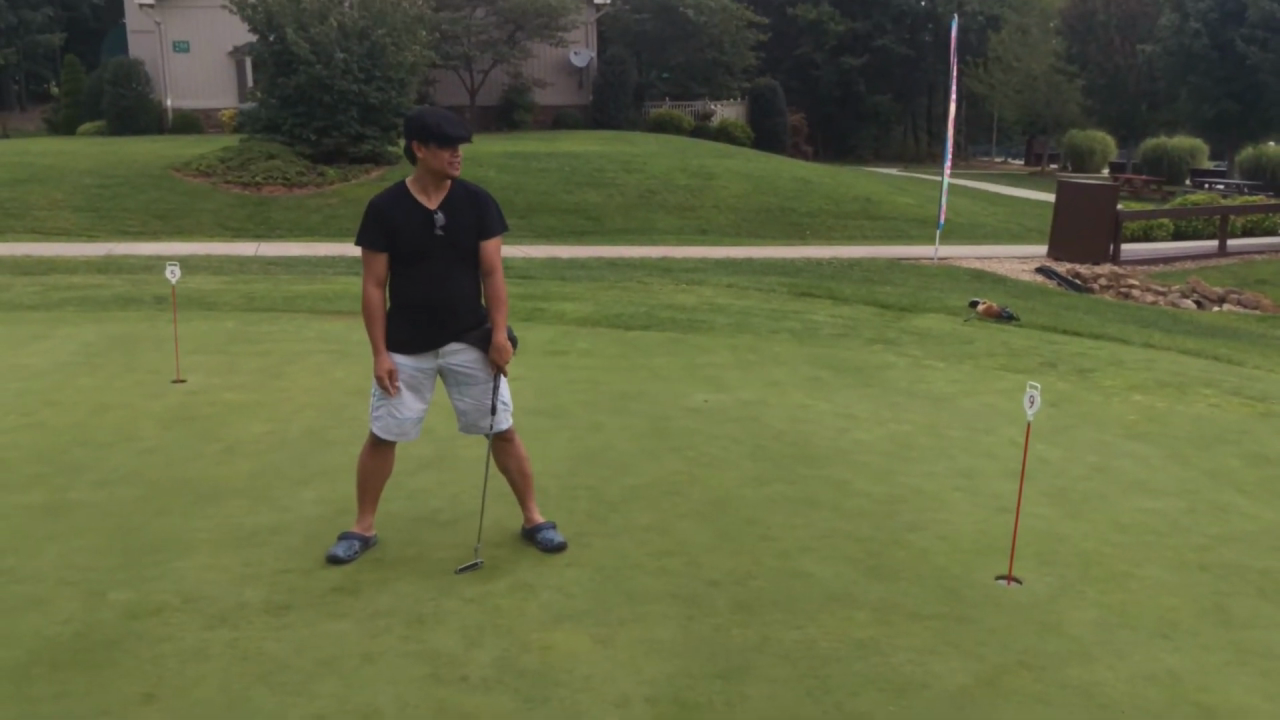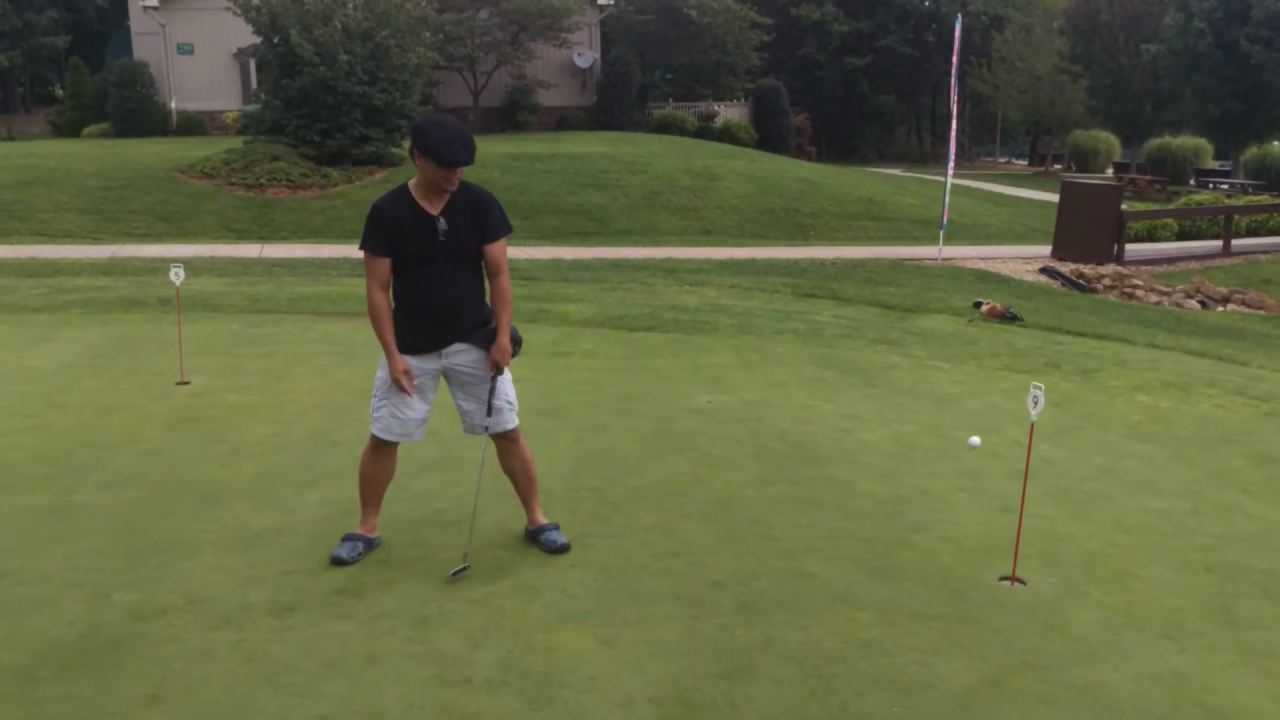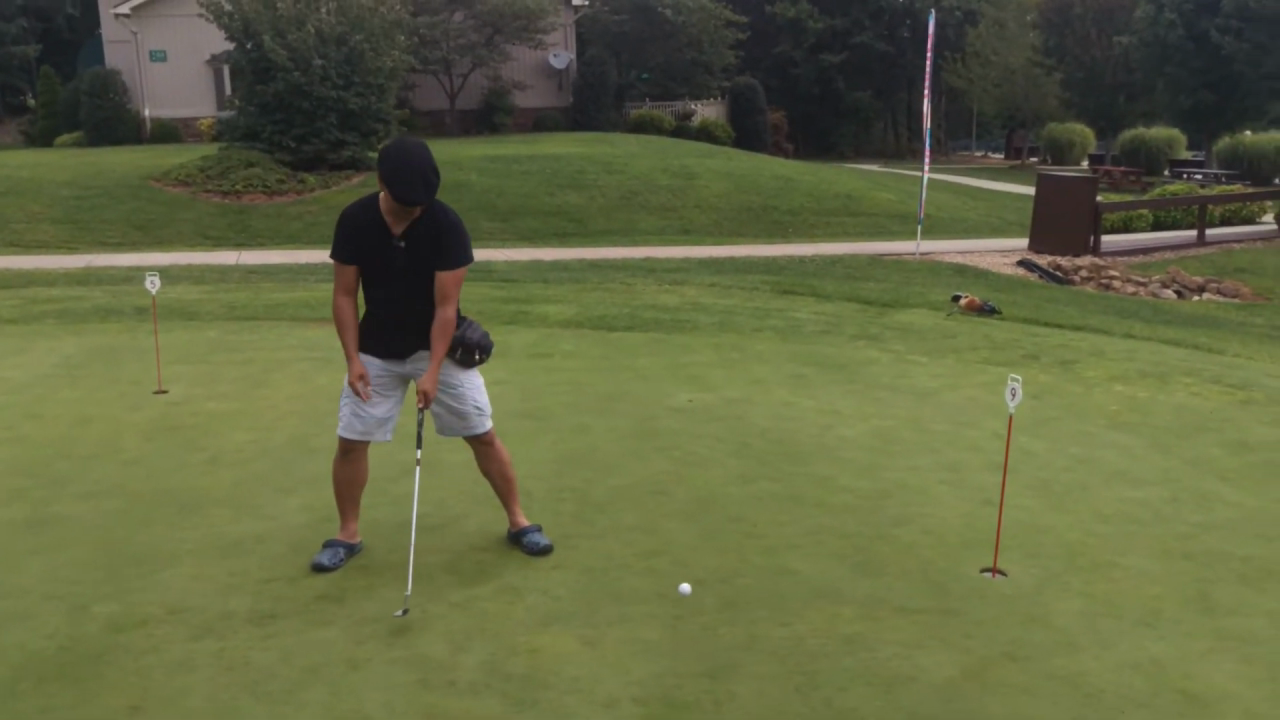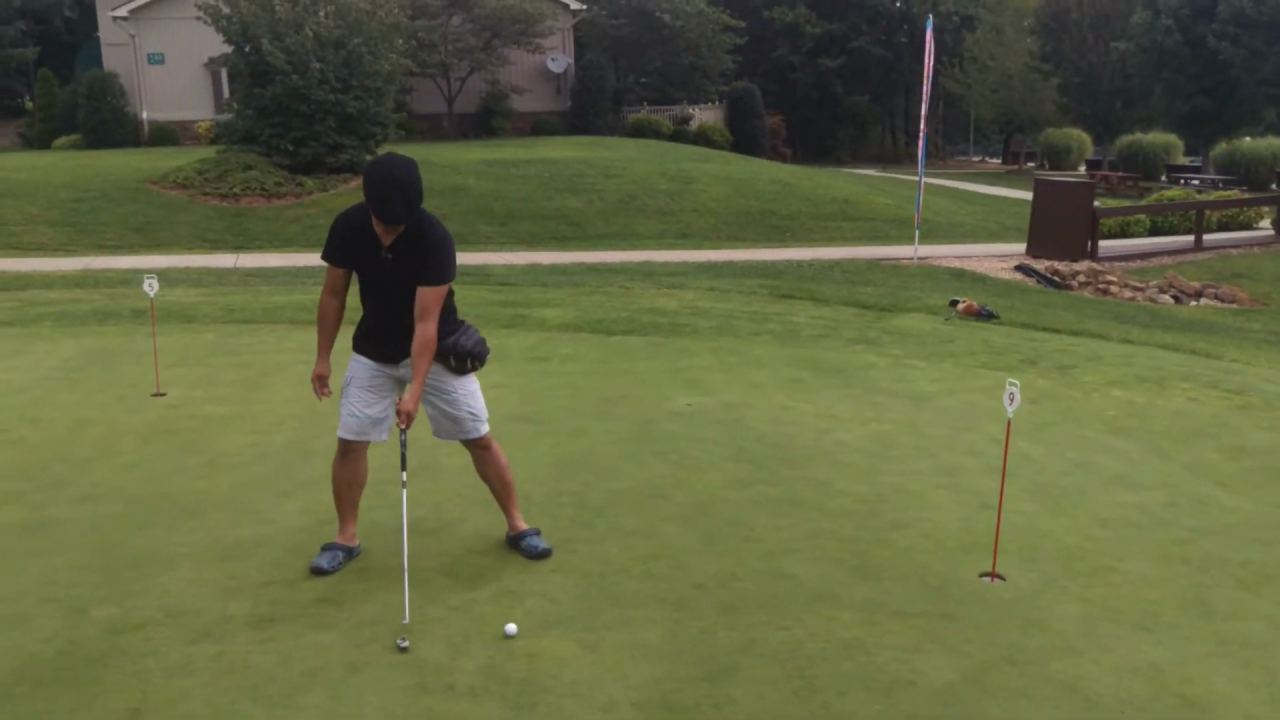
dt=0.4s
person 1, frame 1
left shoulder: (477, 202)
right shoulder: (384, 208)
left elbow: (492, 273)
right elbow: (374, 286)
left wrist: (499, 333)
right wrist: (379, 352)
left hip: (469, 341)
right hip: (406, 347)
left knee: (502, 430)
right knee: (382, 436)
left ankle: (533, 518)
right ankle: (363, 527)
person 1, frame 2
left shoulder: (481, 204)
right shoulder: (387, 212)
left elbow: (499, 275)
right elbow: (378, 289)
left wrist: (502, 335)
right wrist: (393, 355)
left hip: (473, 342)
right hip: (410, 348)
left knee: (507, 431)
right knee: (383, 438)
left ankle: (536, 520)
right ankle: (367, 529)
person 1, frame 3
left shoulder: (446, 224)
right shoulder: (355, 221)
left elbow: (446, 306)
right elbow: (345, 295)
left wrist: (432, 371)
right wrist: (353, 358)
left hip: (439, 347)
right hip: (377, 350)
left knee: (482, 435)
right knee: (351, 440)
left ankle: (518, 522)
right ankle: (348, 534)
person 1, frame 4
left shoulder: (434, 238)
right shoulder: (347, 227)
left elbow: (426, 322)
right elbow: (333, 294)
left wrist: (414, 389)
right wrist: (322, 357)
left hip: (437, 351)
right hip: (373, 351)
left knee: (479, 438)
right knee: (350, 442)
left ankle: (517, 525)
right ankle: (346, 538)
